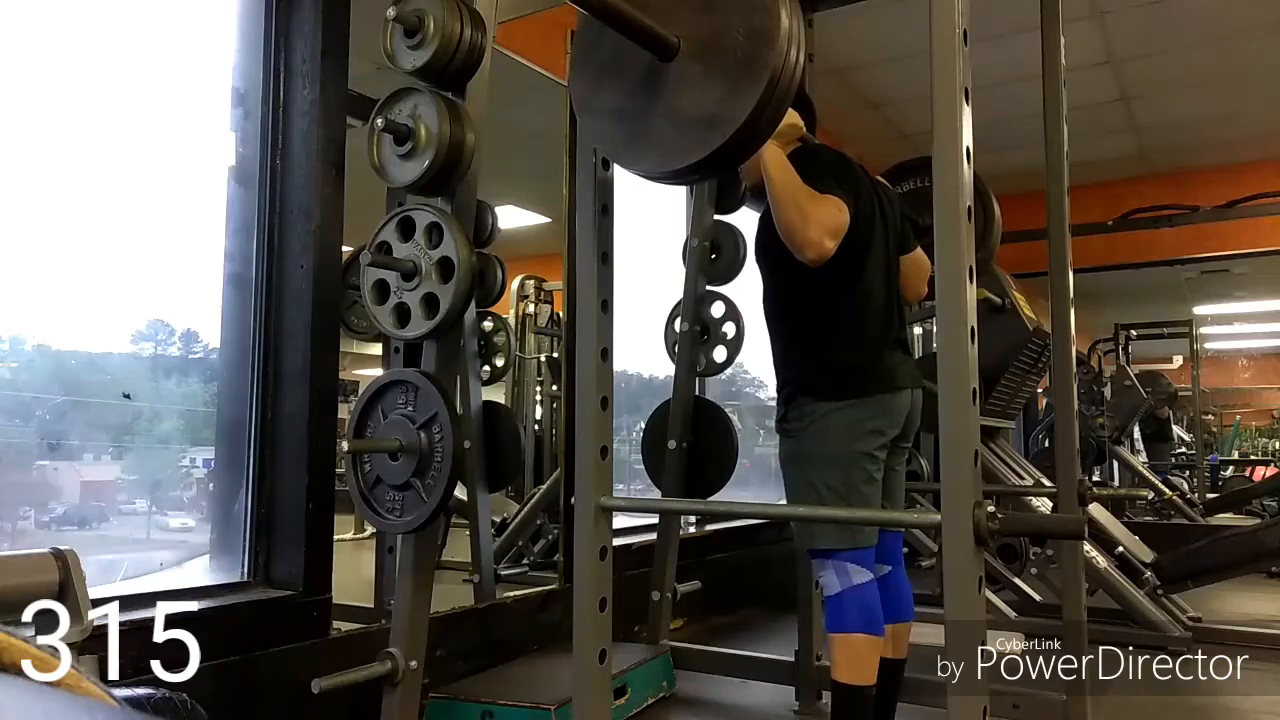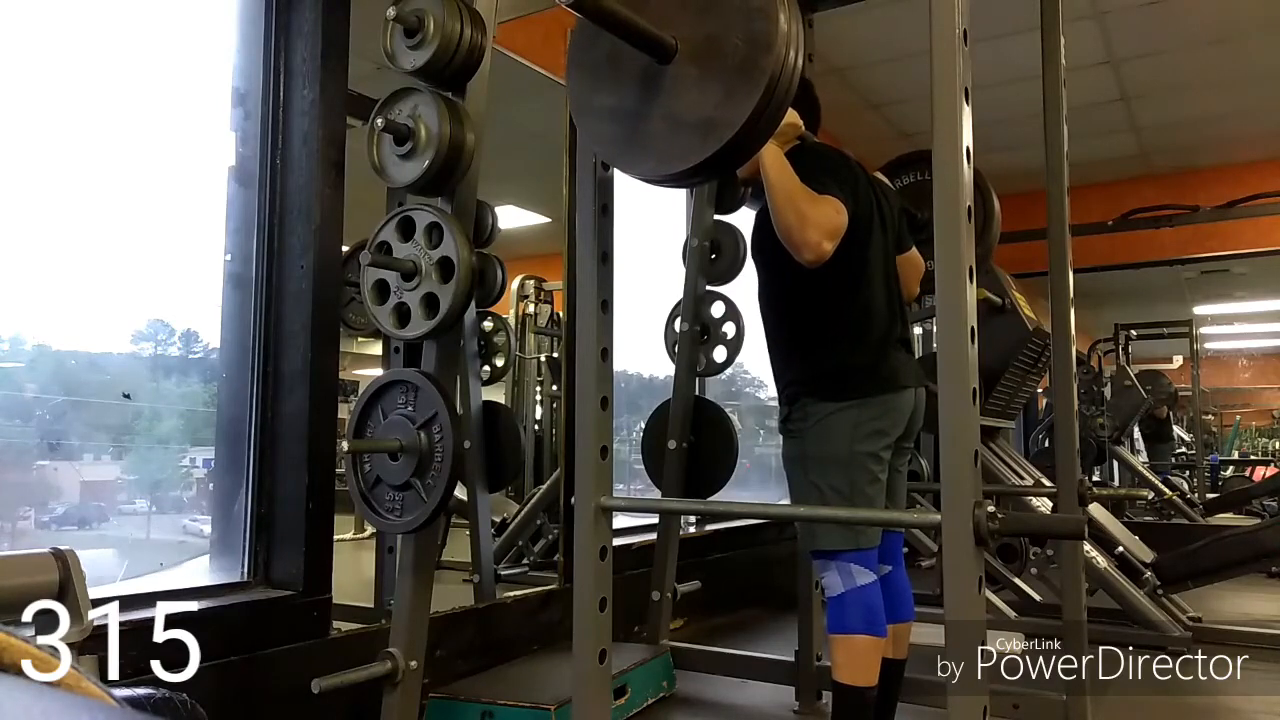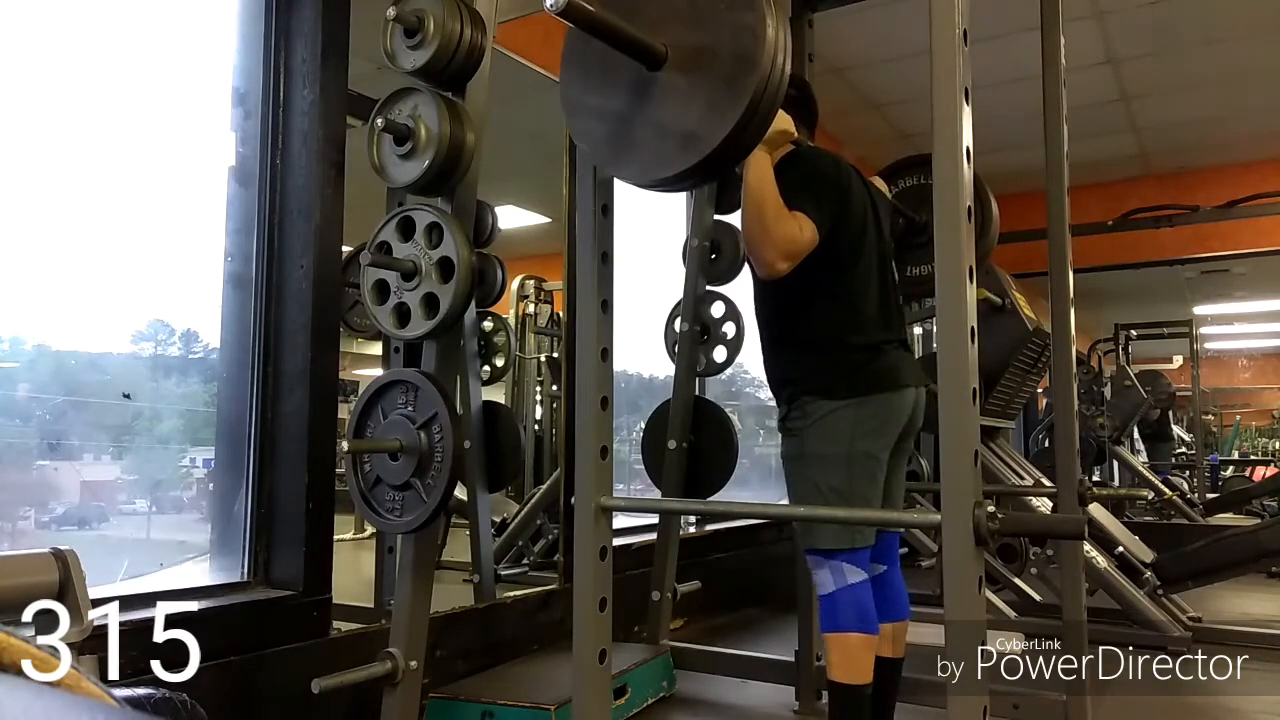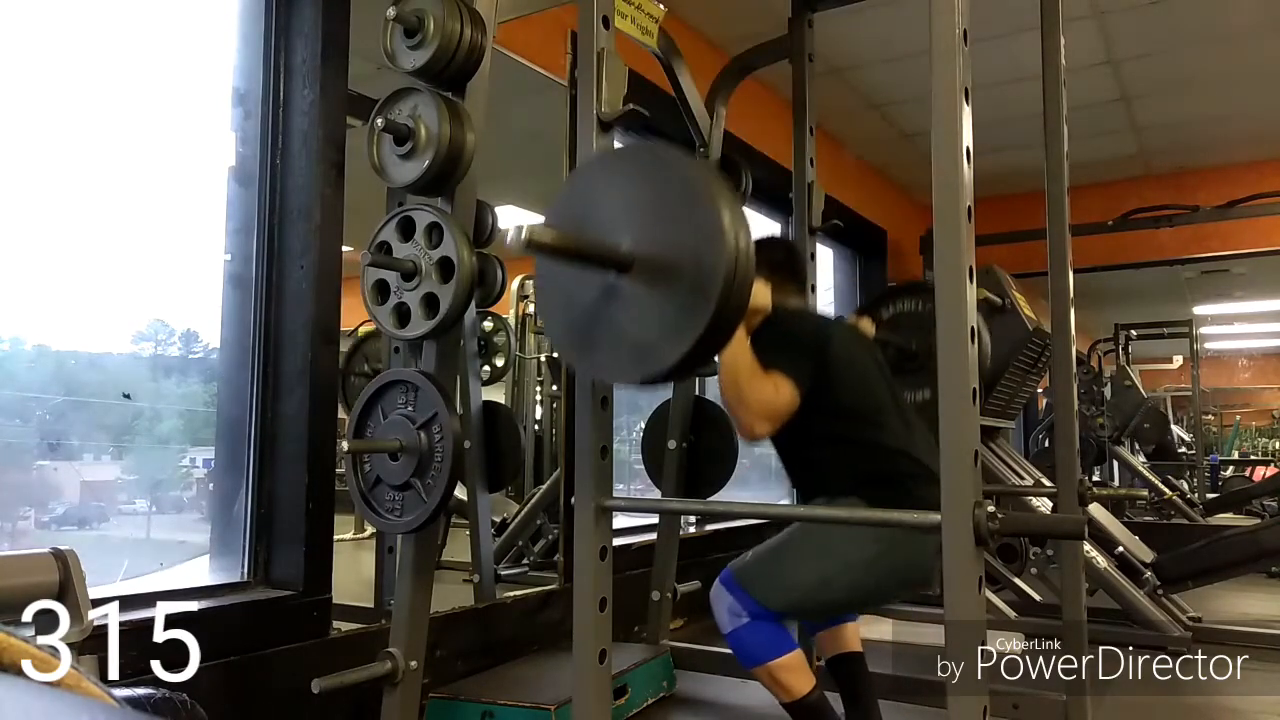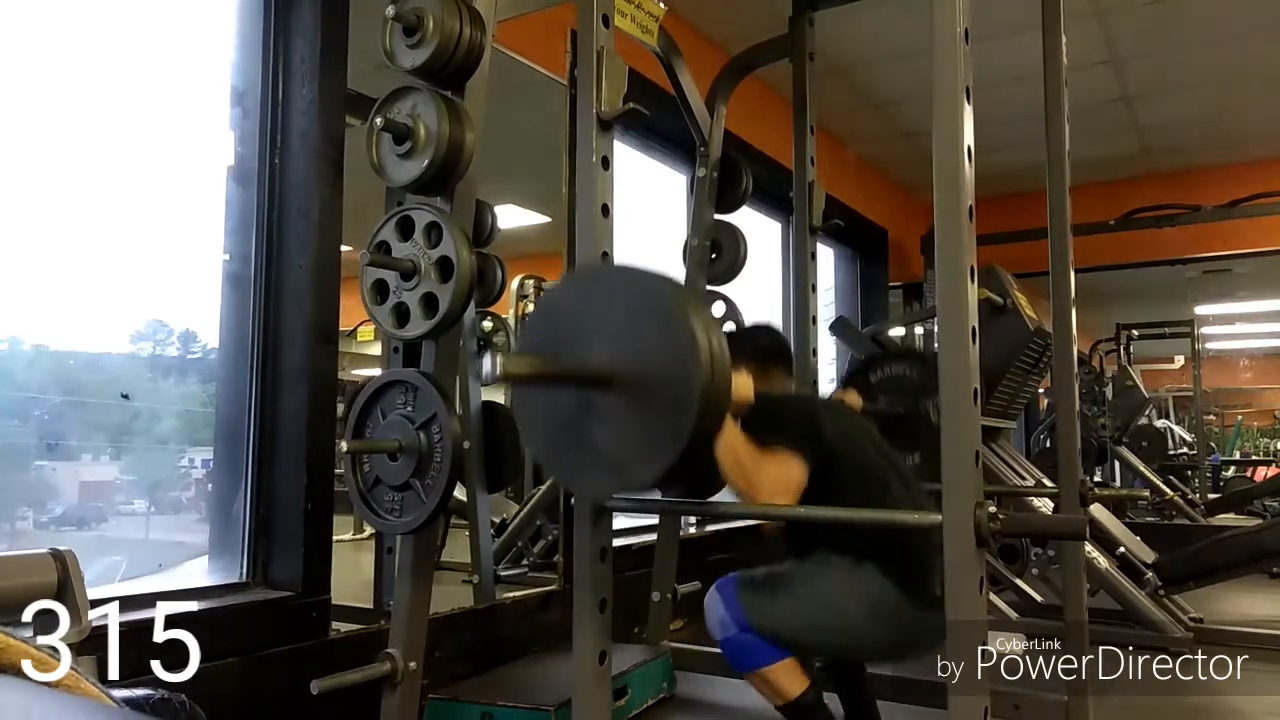
dt=1s
person 1, frame 1
left shoulder: (814, 164)
right shoulder: (862, 182)
left elbow: (816, 240)
right elbow: (916, 281)
left wrist: (768, 148)
left hip: (838, 396)
right hip: (889, 388)
left knee: (845, 566)
right knee: (881, 559)
person 1, frame 2
left shoulder: (812, 164)
right shoulder: (858, 178)
left elbow: (813, 241)
right elbow: (910, 279)
left wrist: (768, 147)
left hip: (841, 394)
right hip: (889, 387)
left knee: (846, 565)
right knee: (880, 560)
person 1, frame 3
left shoulder: (804, 169)
right shoulder: (850, 180)
left elbow: (774, 253)
left wrist: (754, 147)
left hip: (842, 392)
right hip: (890, 384)
left knee: (838, 565)
right knee: (876, 561)
person 1, frame 4
left shoulder: (784, 330)
right shoulder: (835, 332)
left elbow: (756, 417)
left hip: (892, 517)
right hip: (926, 514)
left knee: (738, 598)
right knee: (810, 583)
person 1, frame 5
left shoulder: (772, 413)
right shoulder: (822, 408)
left elbow: (772, 497)
left hip: (904, 592)
right hip: (928, 581)
left knee: (730, 607)
right knee: (798, 587)
